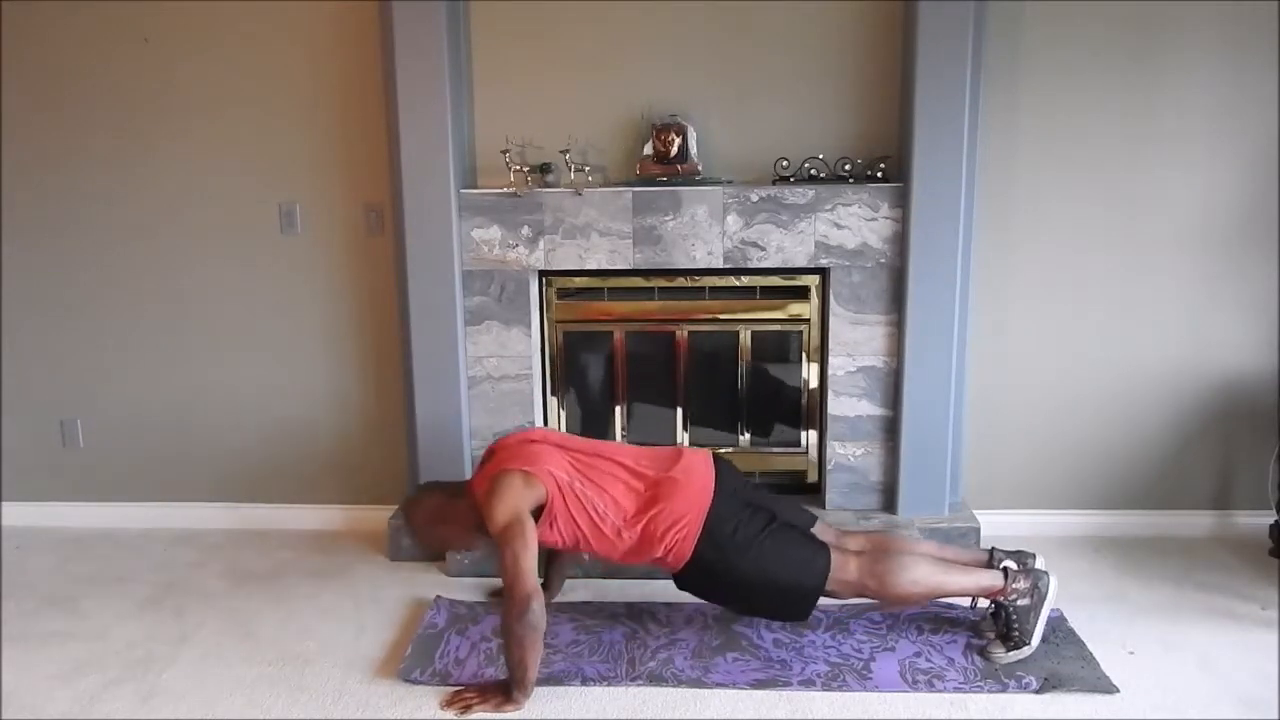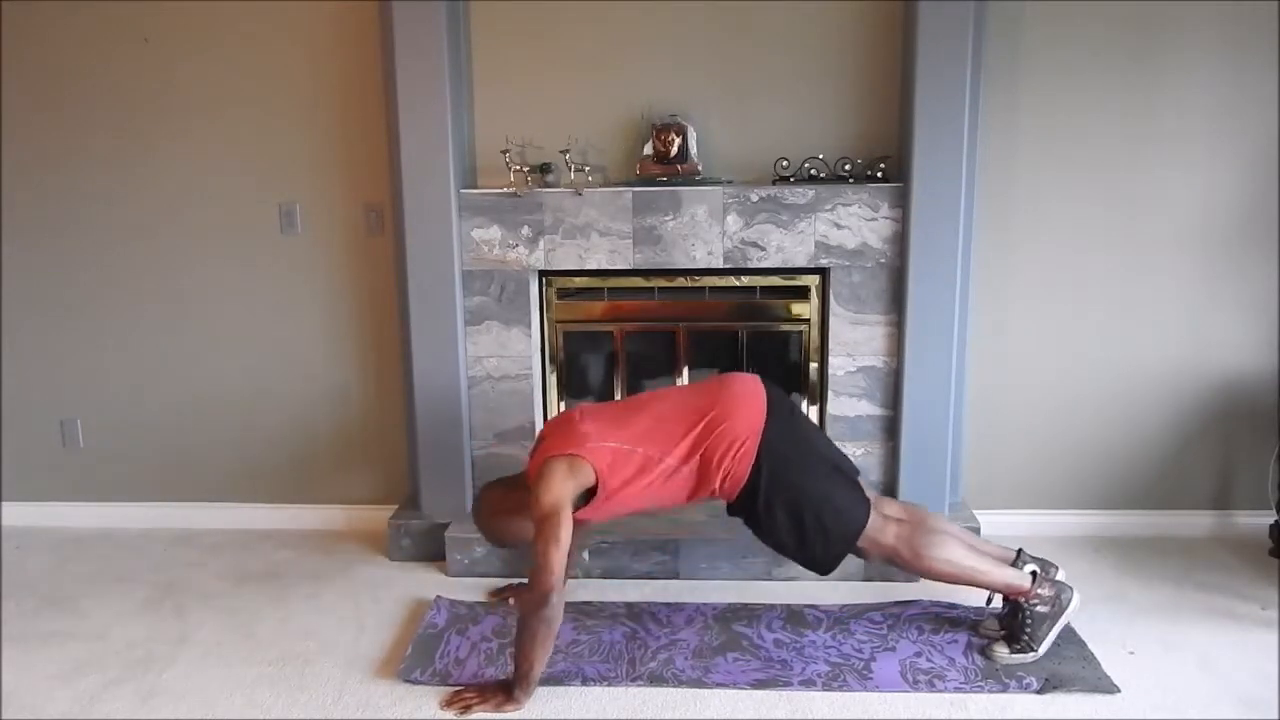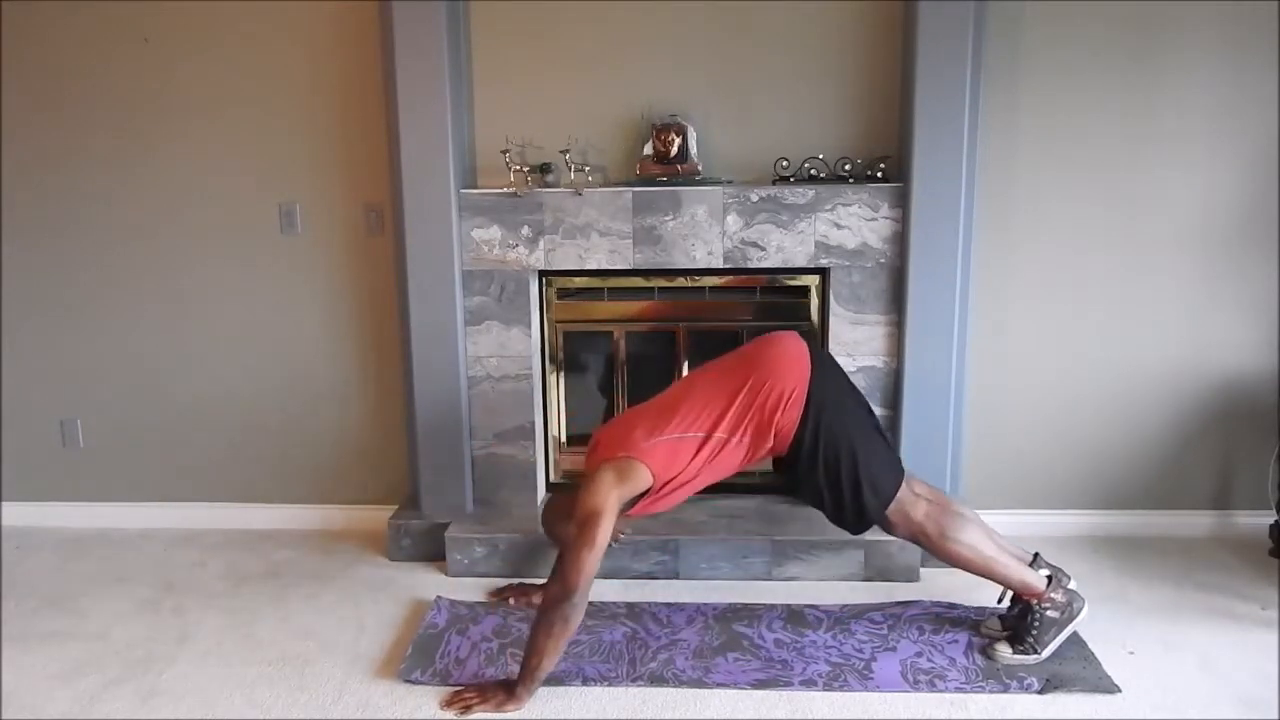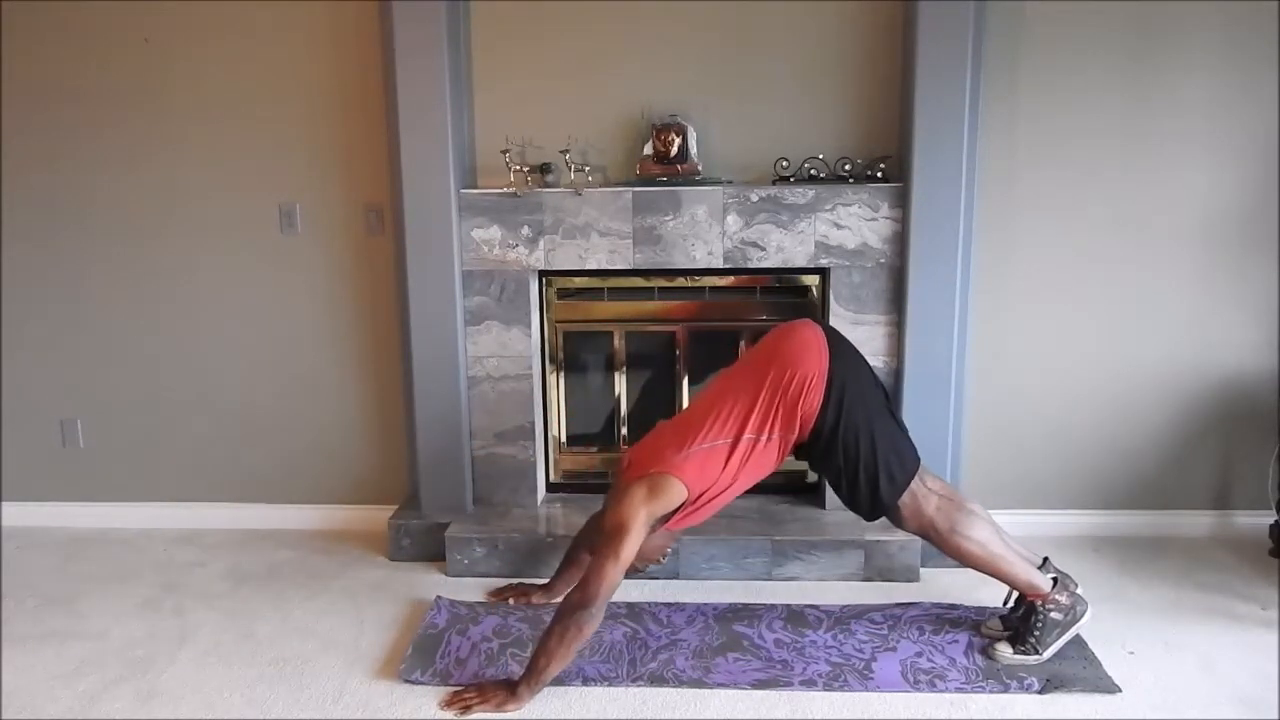
dt=0.4s
person 1, frame 1
left shoulder: (501, 498)
right shoulder: (511, 456)
left elbow: (524, 605)
right wrist: (550, 588)
left hip: (694, 527)
right hip: (699, 481)
left knee: (848, 575)
right knee: (842, 545)
left ankle: (1014, 586)
right ankle: (1001, 563)
person 1, frame 2
left shoulder: (549, 484)
right shoulder: (557, 445)
left elbow: (546, 598)
right wrist: (541, 587)
left hip: (746, 442)
right hip: (748, 409)
left knee: (879, 537)
right knee: (879, 515)
left ankle: (1037, 590)
right ankle: (1025, 569)
person 1, frame 3
left shoulder: (602, 489)
right shoulder: (606, 461)
left elbow: (571, 599)
right wrist: (543, 586)
left hip: (792, 390)
right hip: (789, 369)
left knee: (902, 512)
right knee: (904, 497)
left ankle: (1049, 594)
right ankle: (1036, 576)
person 1, frame 4
left shoulder: (639, 504)
right shoulder: (636, 479)
left elbow: (588, 604)
right elbow: (593, 533)
right wrist: (546, 589)
left hip: (814, 378)
right hip: (807, 361)
left knee: (915, 506)
right knee: (916, 494)
left ankle: (1054, 596)
right ankle: (1039, 581)
